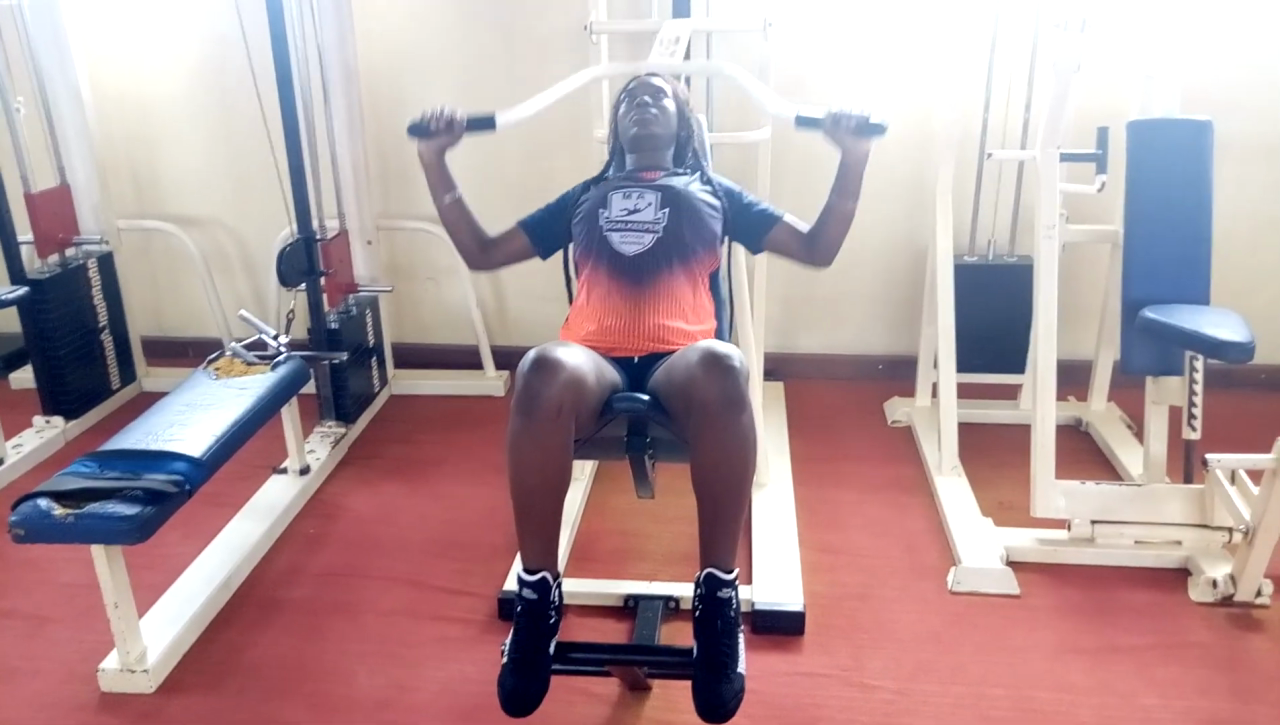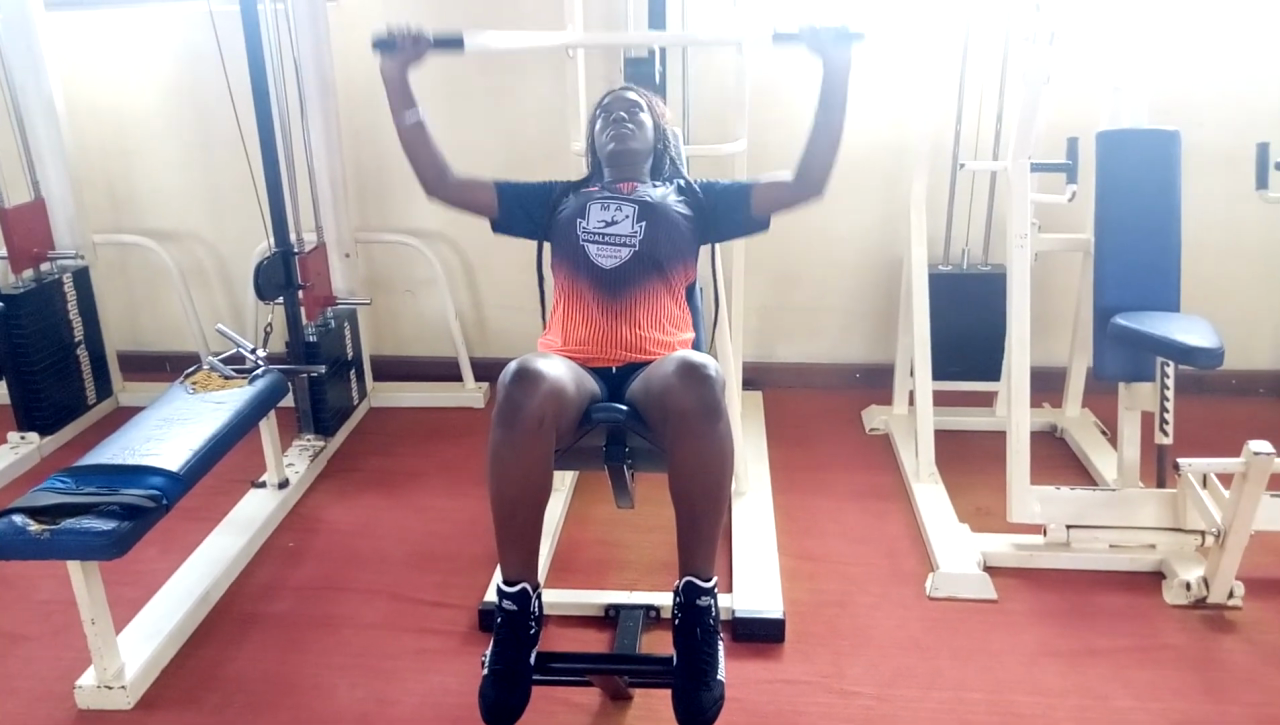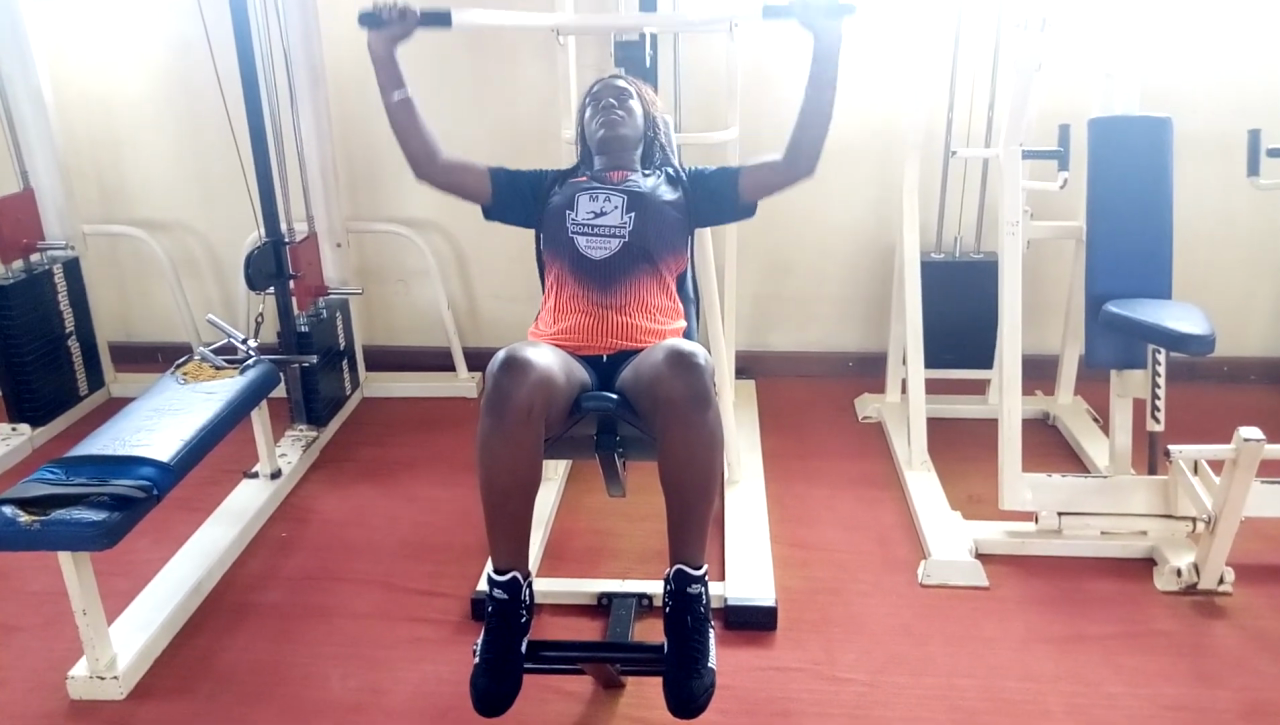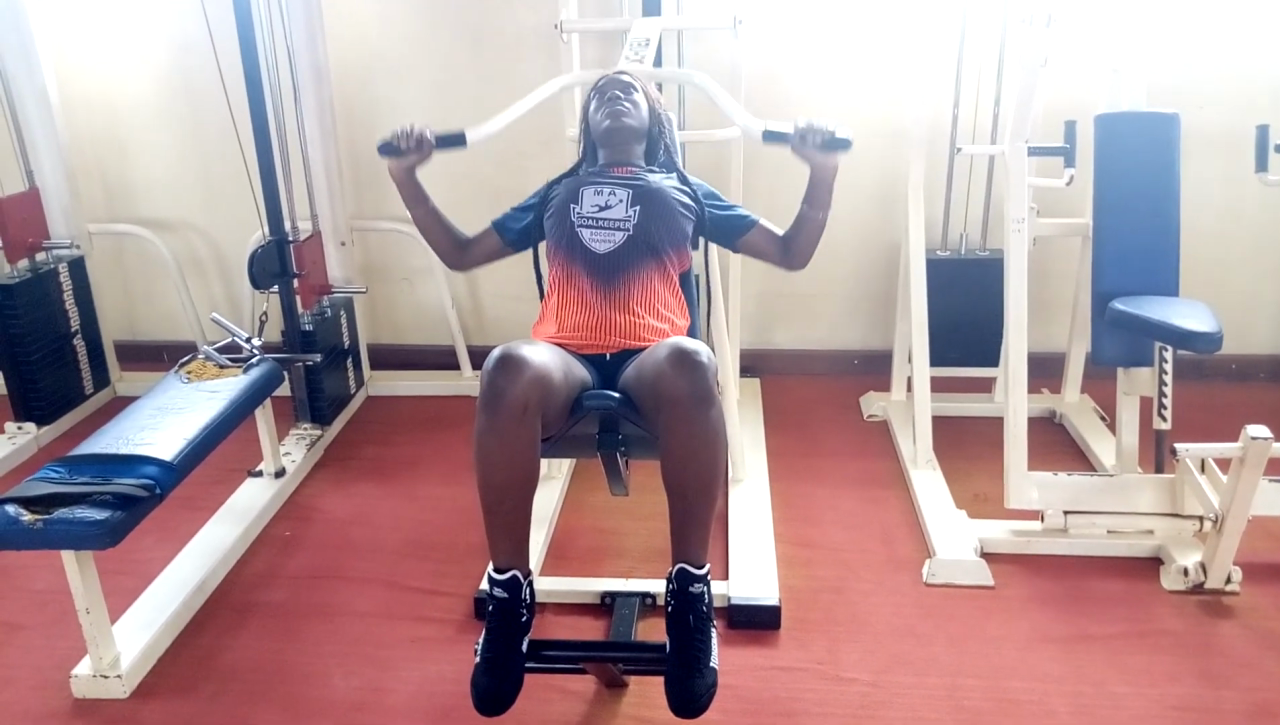
dt=0.7s
person 1, frame 1
left shoulder: (713, 191)
right shoulder: (585, 195)
left elbow: (817, 249)
right elbow: (482, 253)
left wrist: (850, 165)
right wrist: (439, 172)
left hip: (680, 358)
right hip: (593, 357)
left knee: (722, 367)
right knee: (542, 369)
left ankle: (718, 594)
right ankle: (537, 594)
person 1, frame 2
left shoulder: (690, 198)
right shoulder: (559, 200)
left elbow: (807, 187)
right elbow: (442, 186)
left wrist: (834, 76)
right wrist: (398, 86)
left hip: (657, 369)
right hip: (572, 368)
left knee: (698, 378)
right knee: (524, 384)
left ankle: (697, 604)
right ankle: (517, 606)
person 1, frame 3
left shoulder: (683, 187)
right shoulder: (549, 189)
left elbow: (797, 164)
right elbow: (431, 166)
right wrist: (386, 62)
left hip: (650, 360)
right hip: (563, 359)
left knee: (687, 366)
right knee: (513, 372)
left ankle: (688, 595)
right ankle: (508, 595)
person 1, frame 4
left shoulder: (685, 190)
right shoulder: (557, 191)
left elbow: (791, 252)
right elbow: (461, 254)
left wrist: (821, 171)
right wrist: (408, 177)
left hip: (651, 355)
right hip: (565, 355)
left knee: (691, 364)
right knee: (509, 369)
left ankle: (690, 592)
right ankle: (509, 593)
